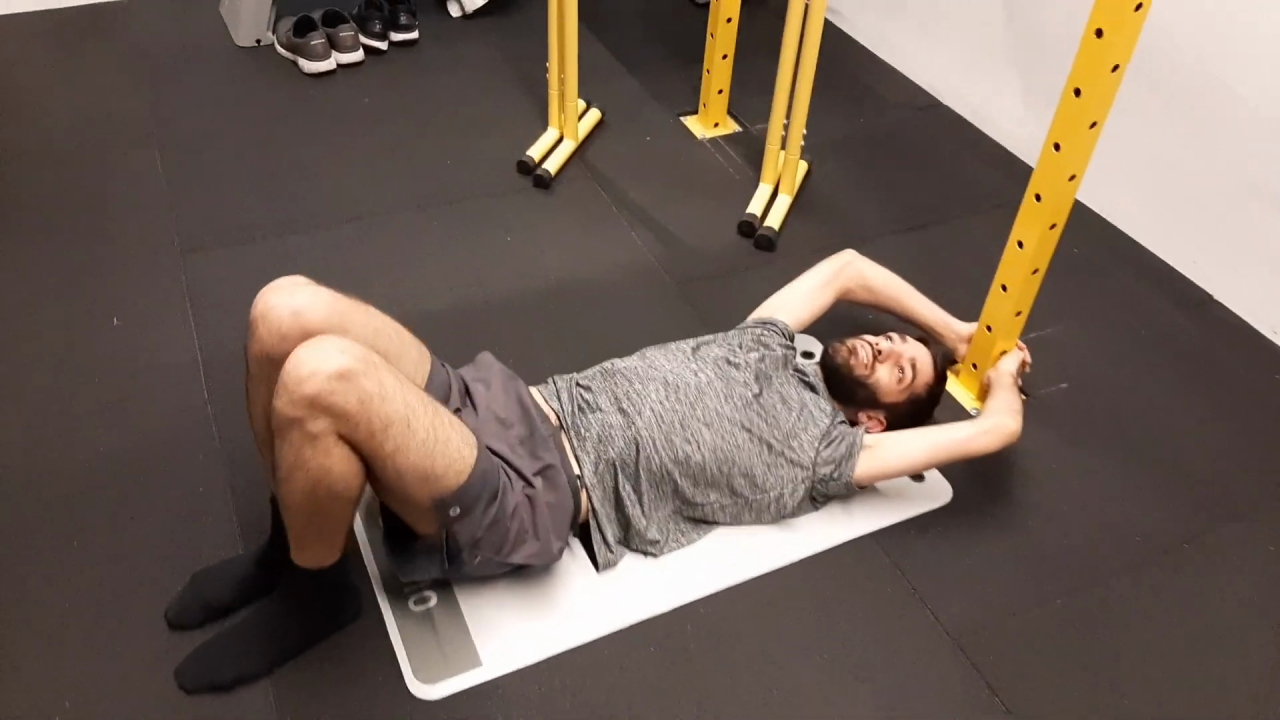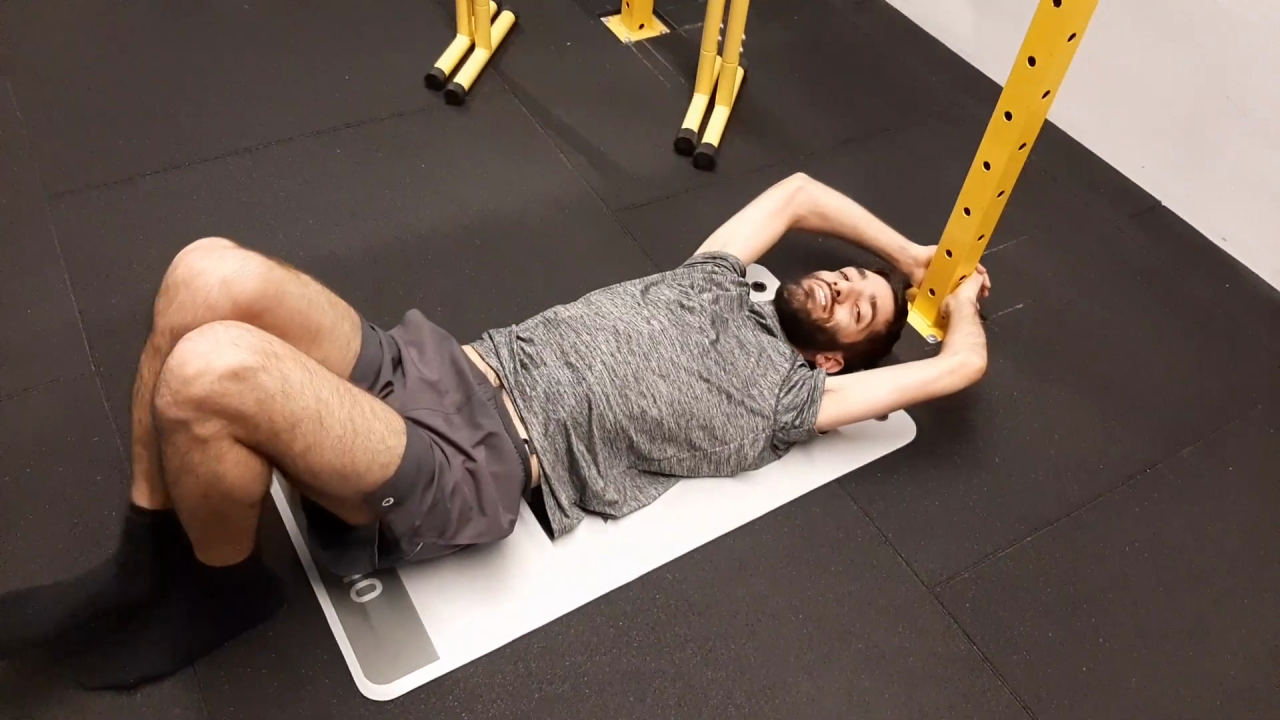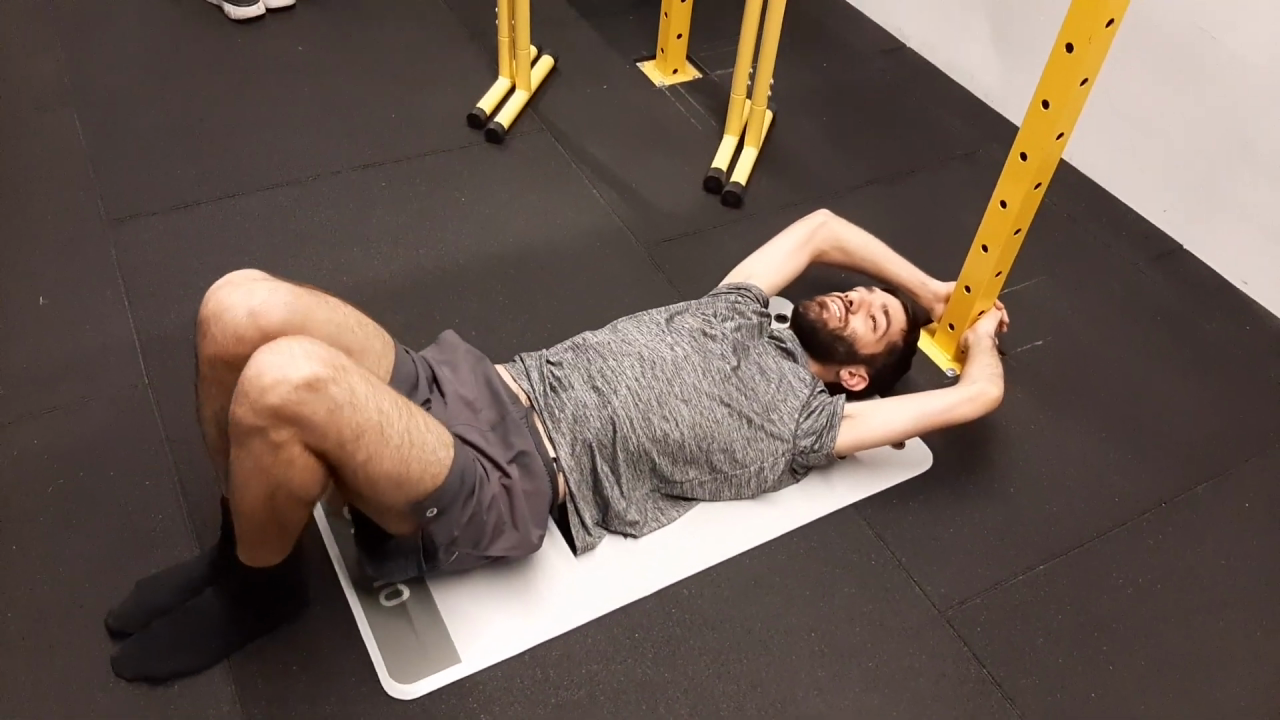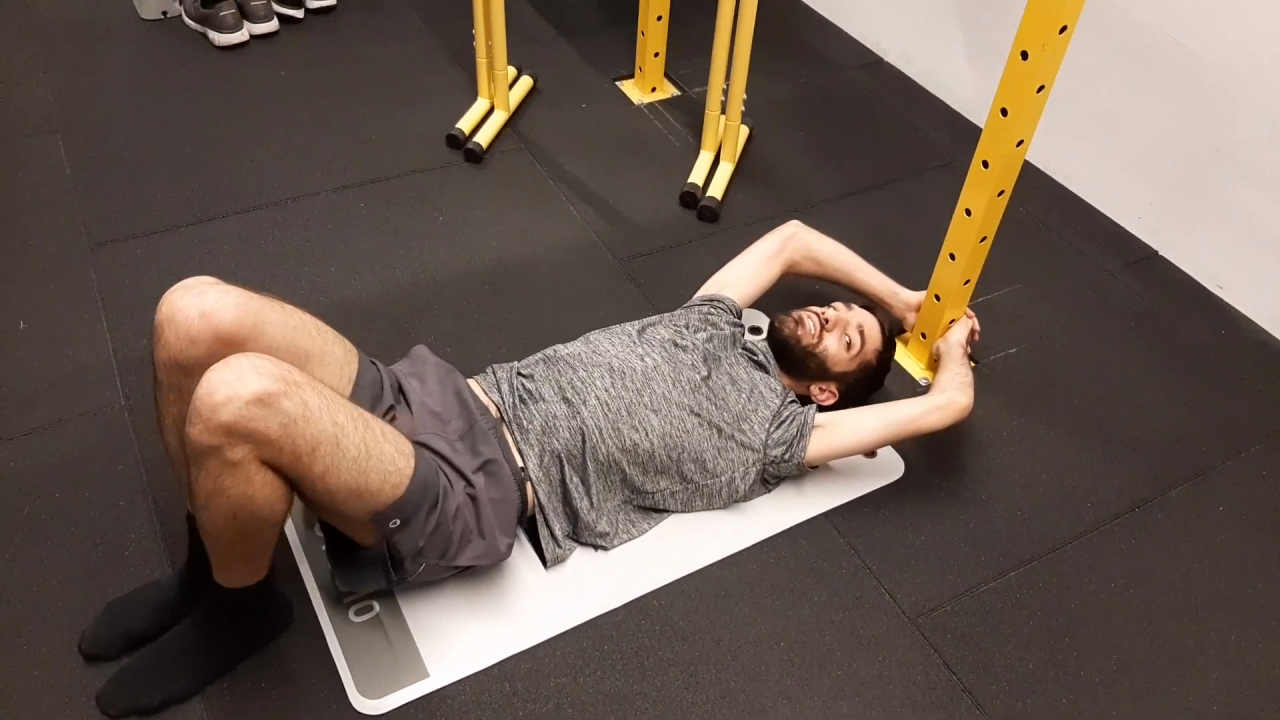
dt=1s
person 1, frame 1
left shoulder: (828, 453)
right shoulder: (768, 349)
left elbow: (995, 428)
right elbow: (847, 266)
right wrist: (957, 329)
left hip: (527, 497)
right hip: (514, 407)
left knee: (322, 376)
right knee: (286, 312)
left ankle: (312, 592)
right ankle: (289, 545)
person 1, frame 2
left shoulder: (789, 397)
right shoulder: (716, 286)
left elbow: (958, 364)
right elbow: (797, 190)
right wrist: (910, 252)
left hip: (470, 471)
right hip: (442, 369)
left knee: (213, 371)
right knee: (215, 280)
left ankle: (225, 587)
right ankle: (146, 563)
person 1, frame 3
left shoulder: (809, 421)
right shoulder: (739, 316)
left elbow: (977, 394)
right elbow: (822, 227)
right wrist: (933, 287)
left hip: (502, 487)
right hip: (475, 389)
left knee: (289, 377)
right knee: (241, 311)
left ankle: (256, 588)
right ankle: (239, 542)
person 1, frame 4
left shoulder: (779, 433)
right shoulder: (716, 327)
left elbow: (944, 403)
right elbow: (792, 237)
right wrist: (903, 296)
left hip: (472, 496)
right hip: (446, 399)
left knee: (239, 399)
right knee: (196, 317)
left ankle: (237, 606)
right ankle: (209, 561)
